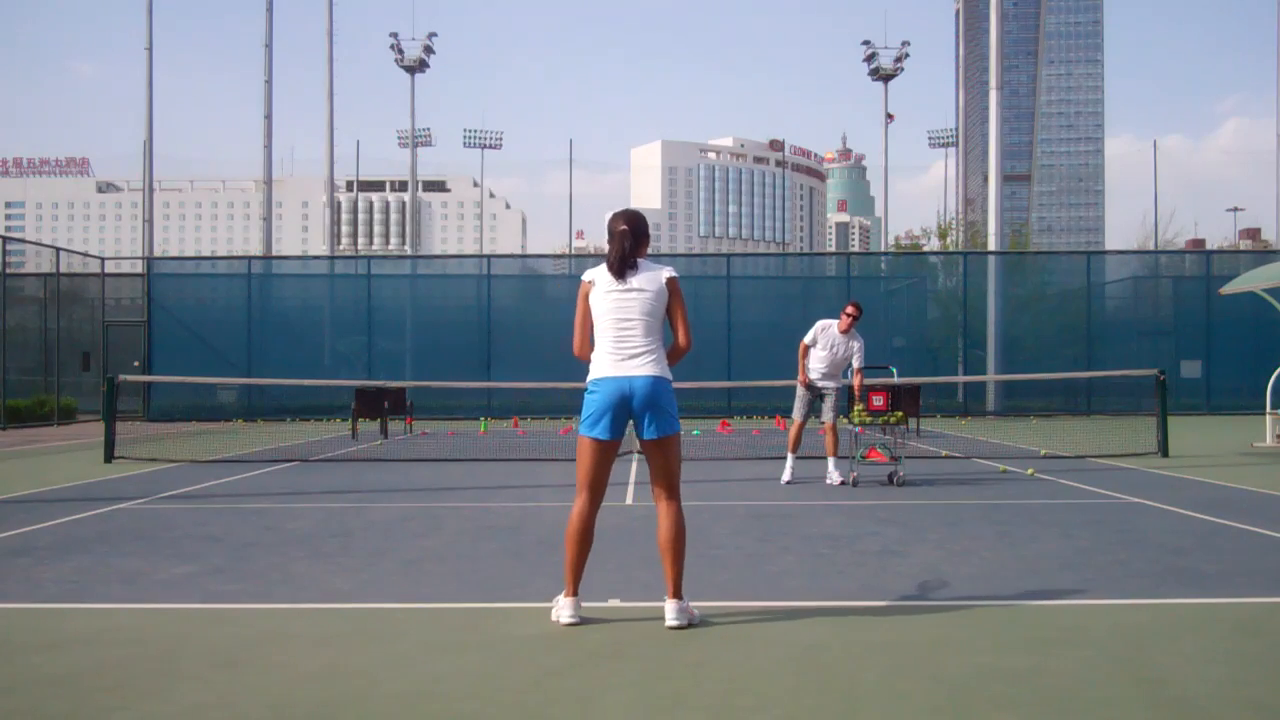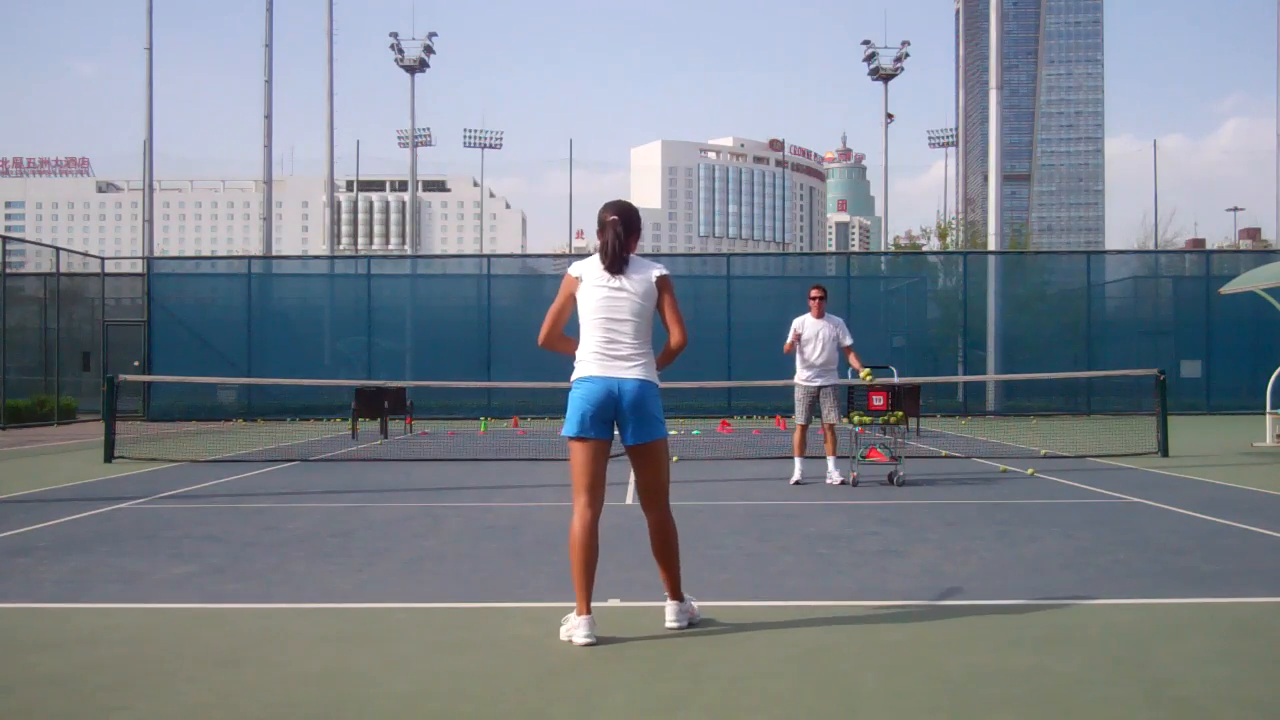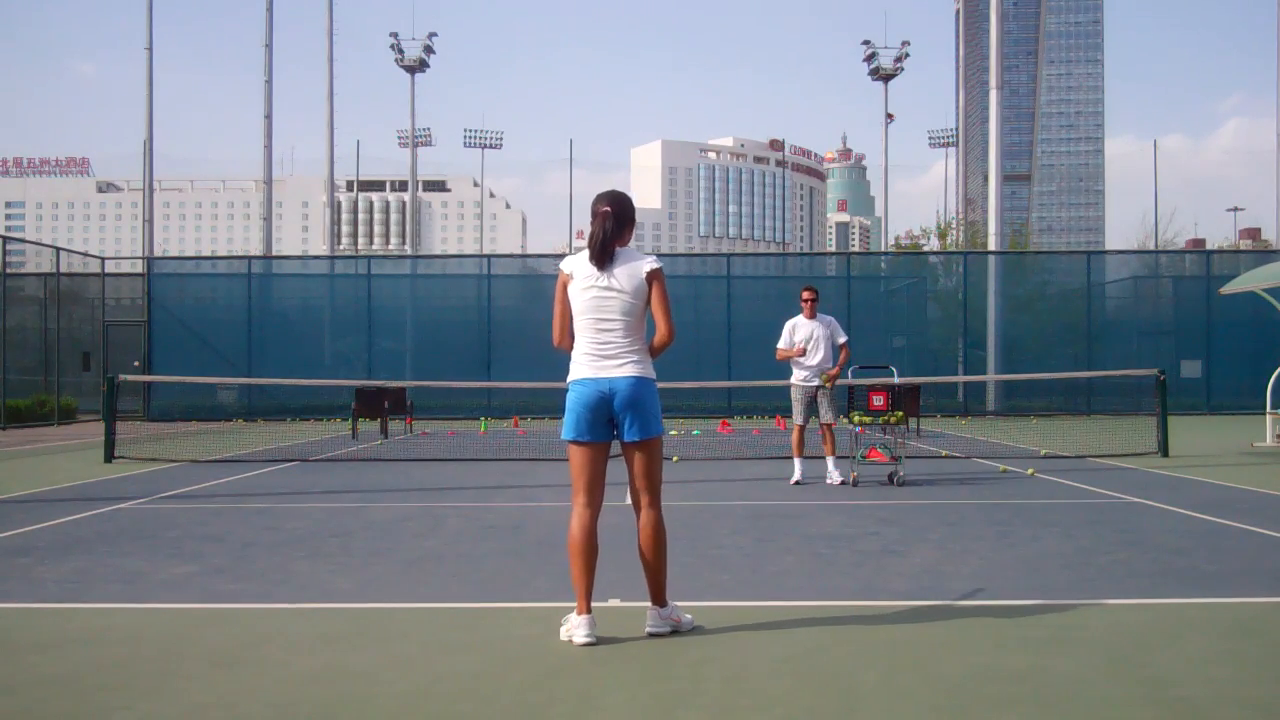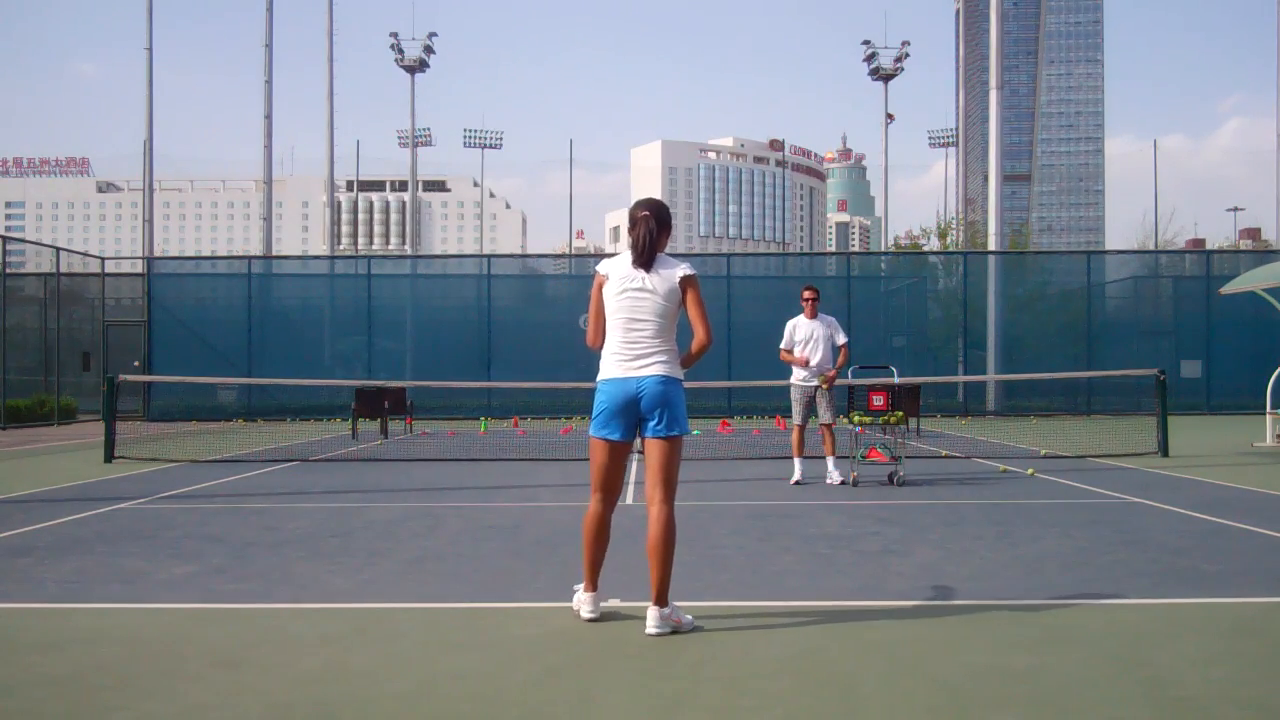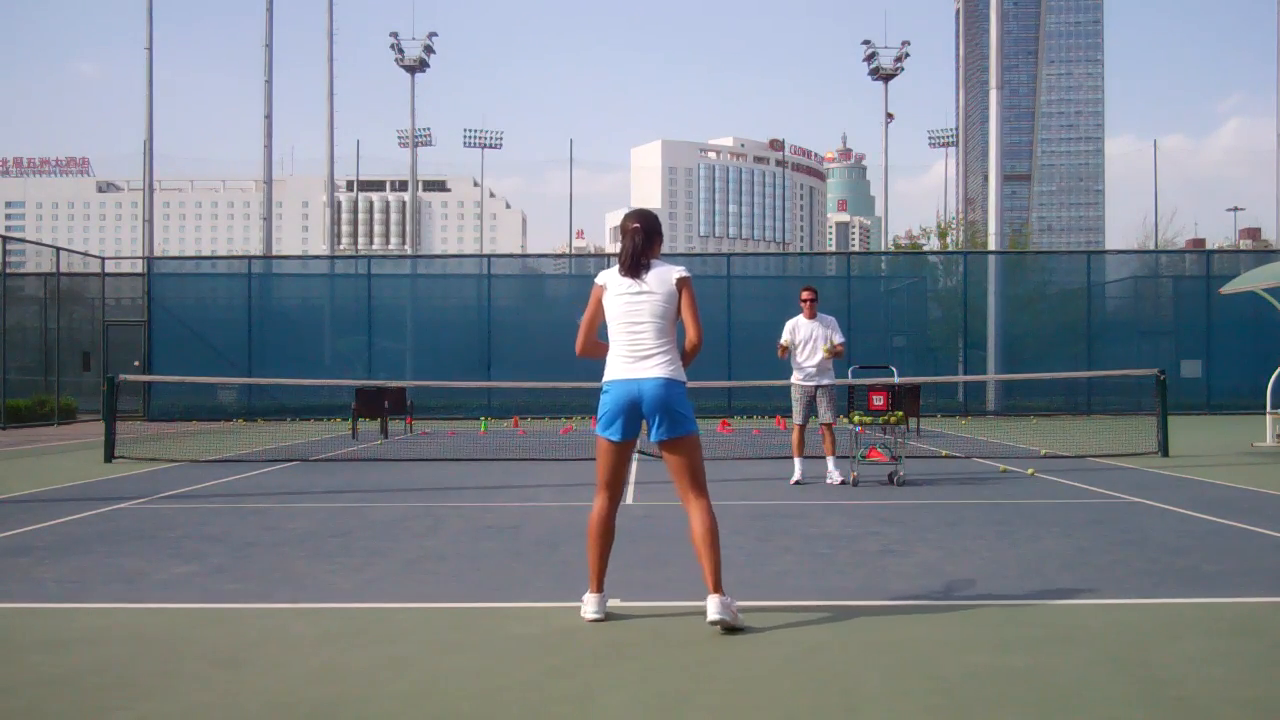
dt=0.7s
person 1, frame 1
left shoulder: (592, 278)
right shoulder: (666, 277)
left elbow: (581, 348)
right elbow: (683, 342)
left hip: (603, 387)
right hip: (653, 386)
left knee: (586, 499)
right knee: (668, 499)
left ankle: (569, 599)
right ankle: (675, 602)
person 1, frame 2
left shoulder: (579, 271)
right shoulder: (656, 274)
left elbow: (547, 338)
right elbow: (679, 339)
left hip: (589, 387)
right hip: (640, 389)
left knee: (585, 506)
right knee: (657, 506)
left ankle: (582, 616)
right ankle: (676, 603)
person 1, frame 3
left shoulder: (571, 267)
right shoulder: (647, 267)
left elbow: (560, 339)
right elbow: (666, 334)
left hip: (585, 386)
right hip: (634, 386)
left knee: (584, 507)
right knee: (647, 505)
left ankle: (582, 615)
right ankle: (659, 608)
person 1, frame 4
left shoulder: (607, 270)
right shoulder: (681, 273)
left elbow: (594, 340)
right elbow: (703, 337)
left hip: (613, 384)
right hip: (662, 386)
left knee: (602, 497)
right knee: (660, 501)
left ankle: (589, 594)
right ankle: (659, 608)
person 1, frame 5
left shoulder: (605, 280)
right shoulder: (677, 276)
left elbow: (585, 347)
right elbow: (695, 338)
left hip: (617, 388)
right hip: (665, 388)
left knee: (605, 498)
right knee: (696, 497)
left ankle: (594, 596)
right ankle: (716, 597)
person 2, frame 1
left shoulder: (856, 342)
right shoulder: (822, 326)
left elbow: (857, 372)
right elbow: (804, 346)
left wrist: (857, 398)
right wrist: (802, 372)
left hip: (831, 384)
right hip: (808, 380)
left knee: (830, 426)
right knee: (798, 422)
left ankle: (832, 471)
right ankle: (789, 467)
person 2, frame 2
left shoulder: (837, 323)
right shoulder: (799, 323)
left elbow: (848, 351)
right elbow: (787, 349)
left wrist: (860, 368)
right wrist: (792, 343)
left hip: (829, 382)
right hip: (804, 381)
left knee: (829, 426)
right knee: (801, 425)
left ankle: (832, 471)
right ankle: (798, 470)
person 2, frame 3
left shoulder: (829, 322)
right shoulder: (792, 324)
left elbow: (844, 348)
right elbow: (779, 355)
left wrist: (838, 368)
right wrist: (793, 353)
left hip: (825, 382)
right hip: (801, 382)
left knee: (827, 426)
right knee: (799, 425)
left ankle: (832, 470)
right ankle: (798, 471)
person 2, frame 4
left shoulder: (830, 322)
right shoulder: (793, 324)
left elbow: (844, 350)
right elbow: (783, 354)
left wrist: (835, 371)
right wrist: (797, 360)
left hip: (824, 382)
right hip: (800, 382)
left knee: (827, 425)
right knee: (798, 426)
left ankle: (832, 470)
right ankle: (798, 471)
person 2, frame 5
left shoulder: (829, 322)
right shoulder: (792, 324)
left elbow: (841, 350)
right elbow: (782, 353)
left wrist: (833, 352)
right wrist: (782, 349)
left hip: (825, 381)
right hip: (801, 381)
left knee: (827, 425)
right knee: (799, 425)
left ankle: (832, 470)
right ankle: (798, 471)
